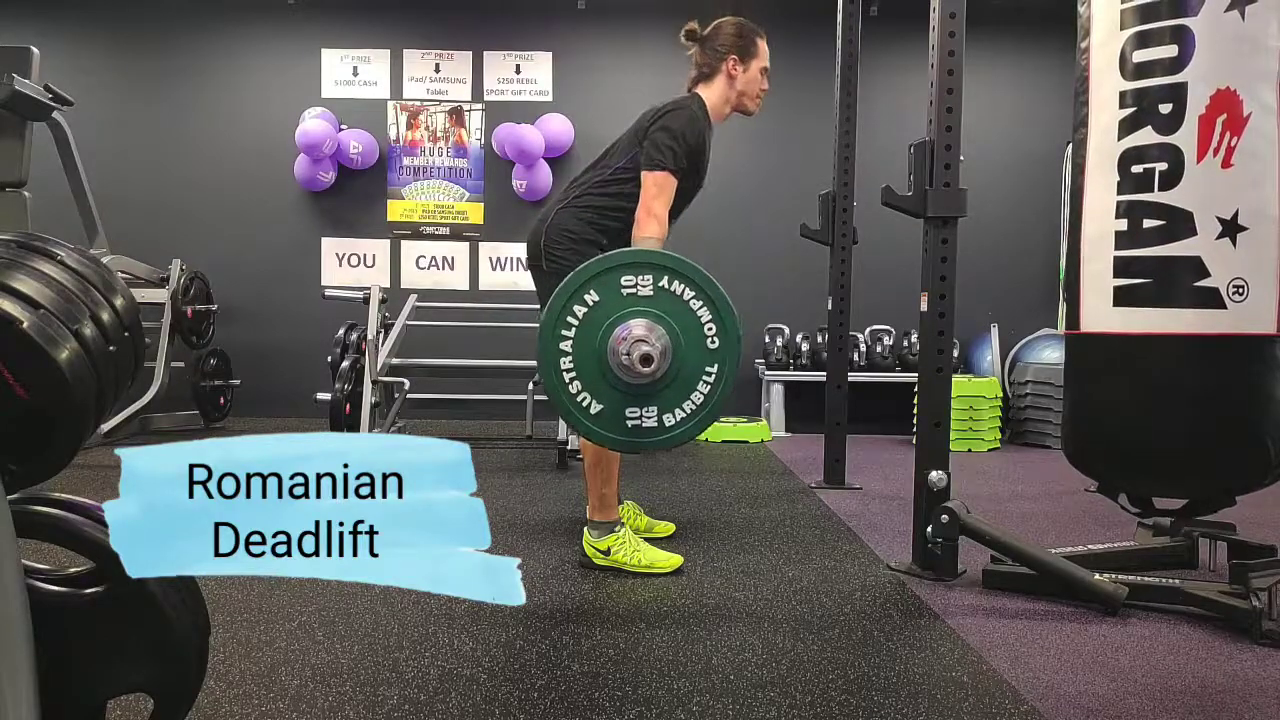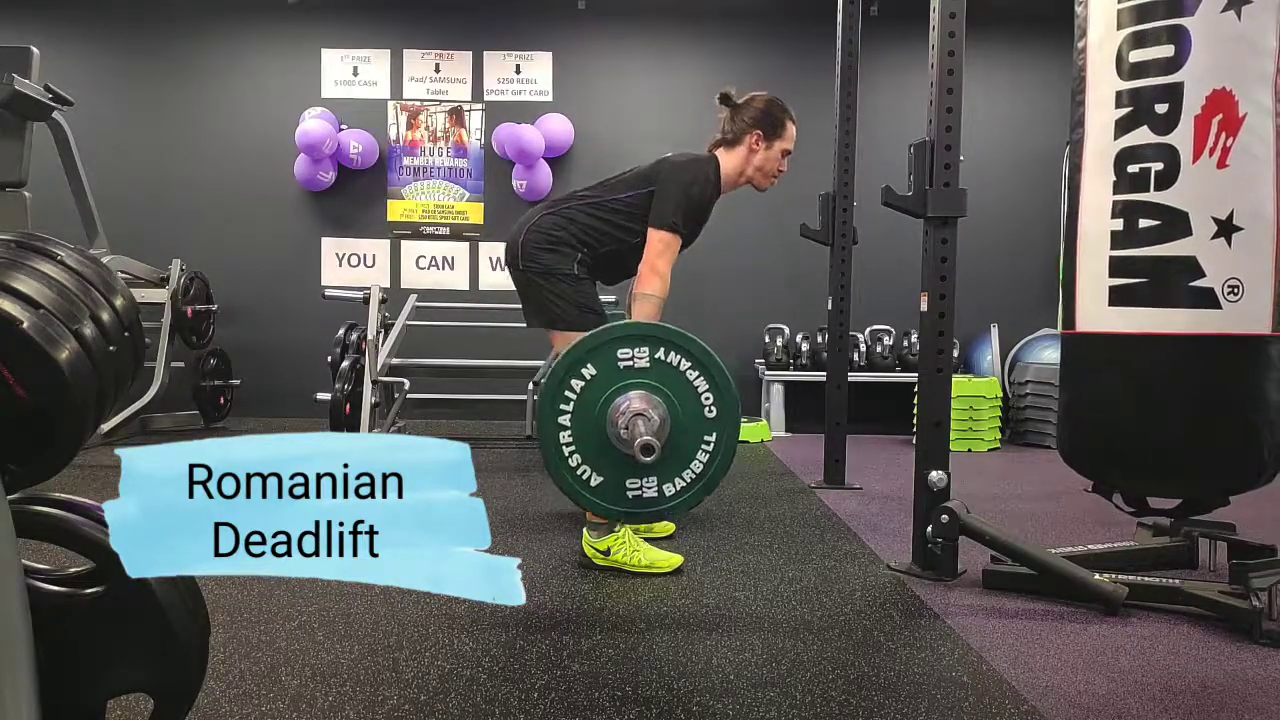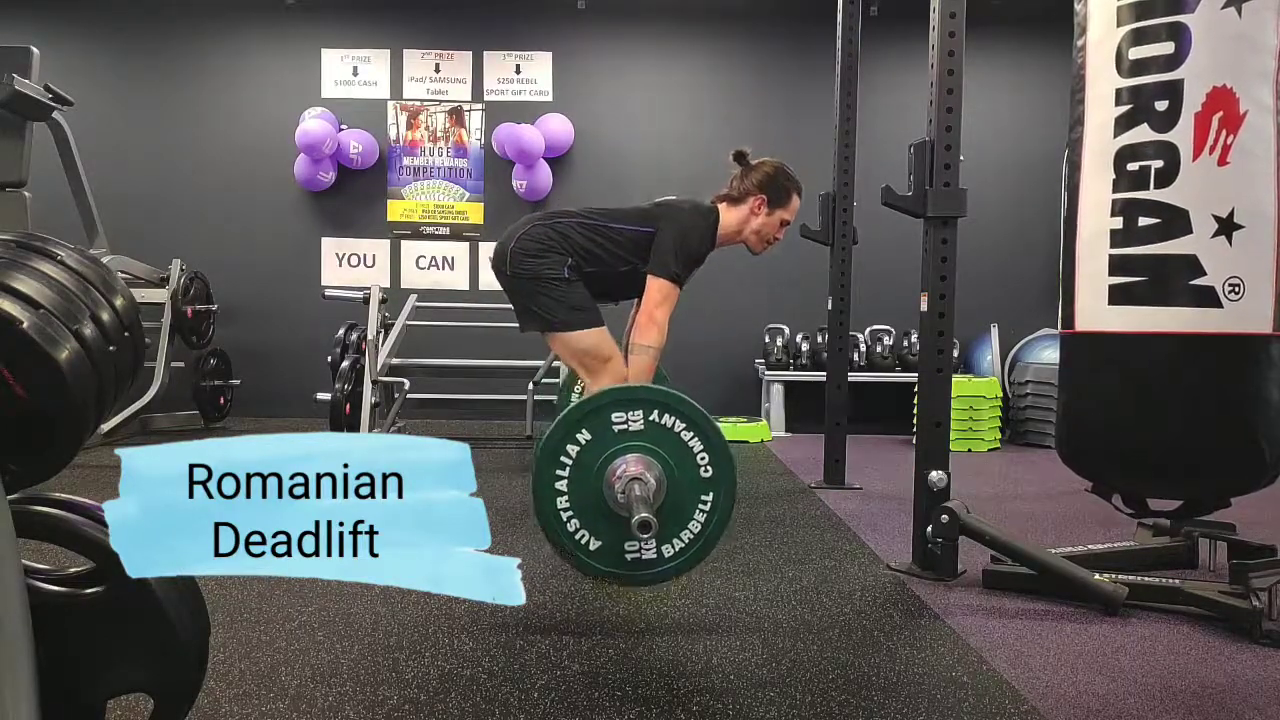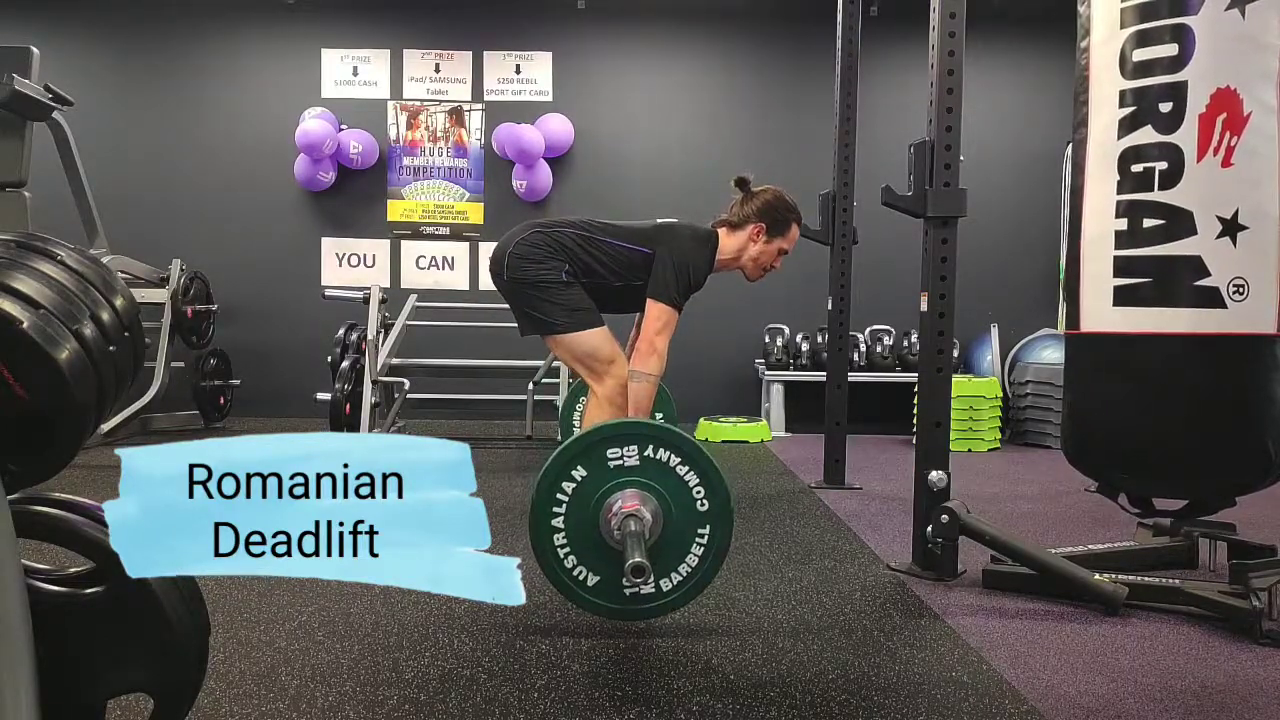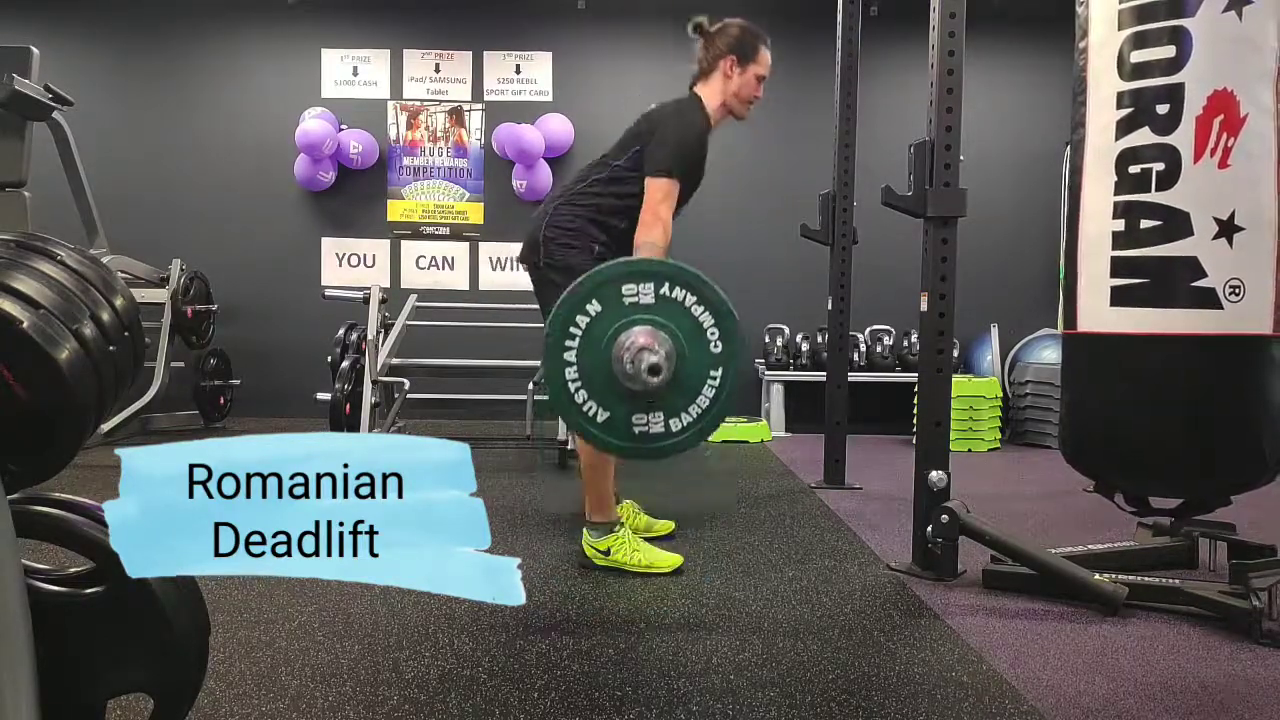
dt=0.7s
person 1, frame 1
left shoulder: (691, 123)
right shoulder: (684, 121)
left elbow: (651, 214)
right elbow: (650, 215)
left hip: (575, 246)
right hip: (573, 247)
left ankle: (610, 509)
right ankle: (604, 535)
person 1, frame 2
left shoulder: (695, 178)
right shoulder: (693, 179)
left elbow: (646, 269)
right elbow: (654, 272)
left hip: (546, 249)
right hip: (550, 252)
right ankle: (604, 536)
person 1, frame 3
left shoulder: (691, 225)
right shoulder: (690, 226)
left elbow: (644, 316)
right elbow: (652, 321)
left hip: (530, 251)
right hip: (535, 253)
left knee: (607, 379)
right knee: (610, 382)
person 1, frame 4
left shoulder: (691, 249)
right shoulder: (688, 252)
left elbow: (644, 340)
right elbow: (651, 347)
left hip: (526, 257)
right hip: (532, 260)
left knee: (610, 380)
right knee: (613, 381)
person 1, frame 5
left shoulder: (684, 120)
right shoulder: (684, 122)
left elbow: (647, 218)
right elbow: (653, 223)
left hip: (571, 244)
right hip: (568, 246)
left ankle: (609, 506)
right ankle: (603, 534)
